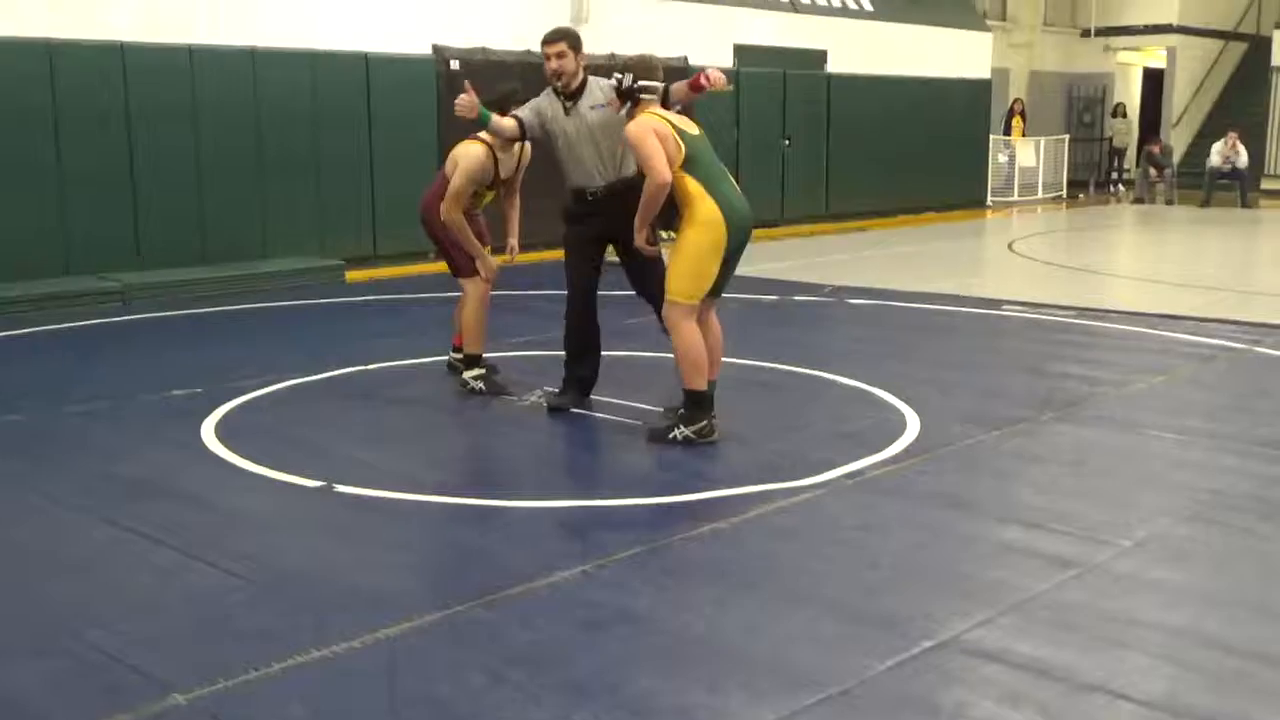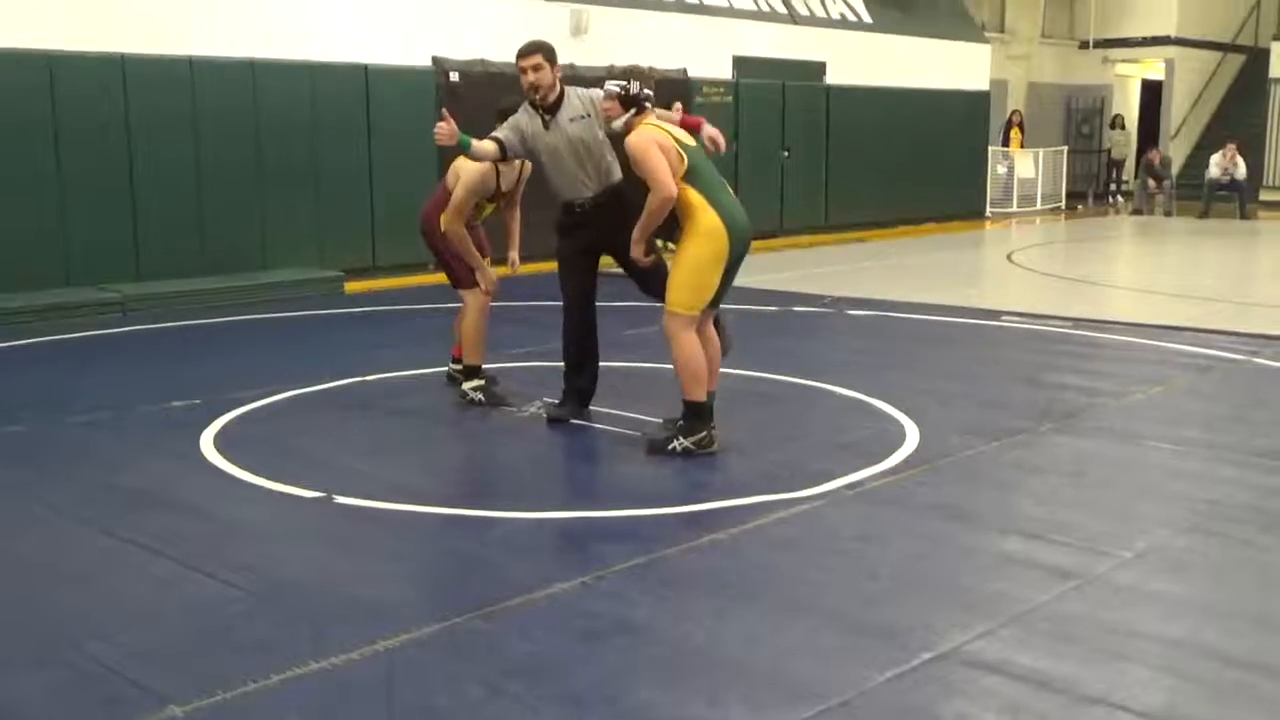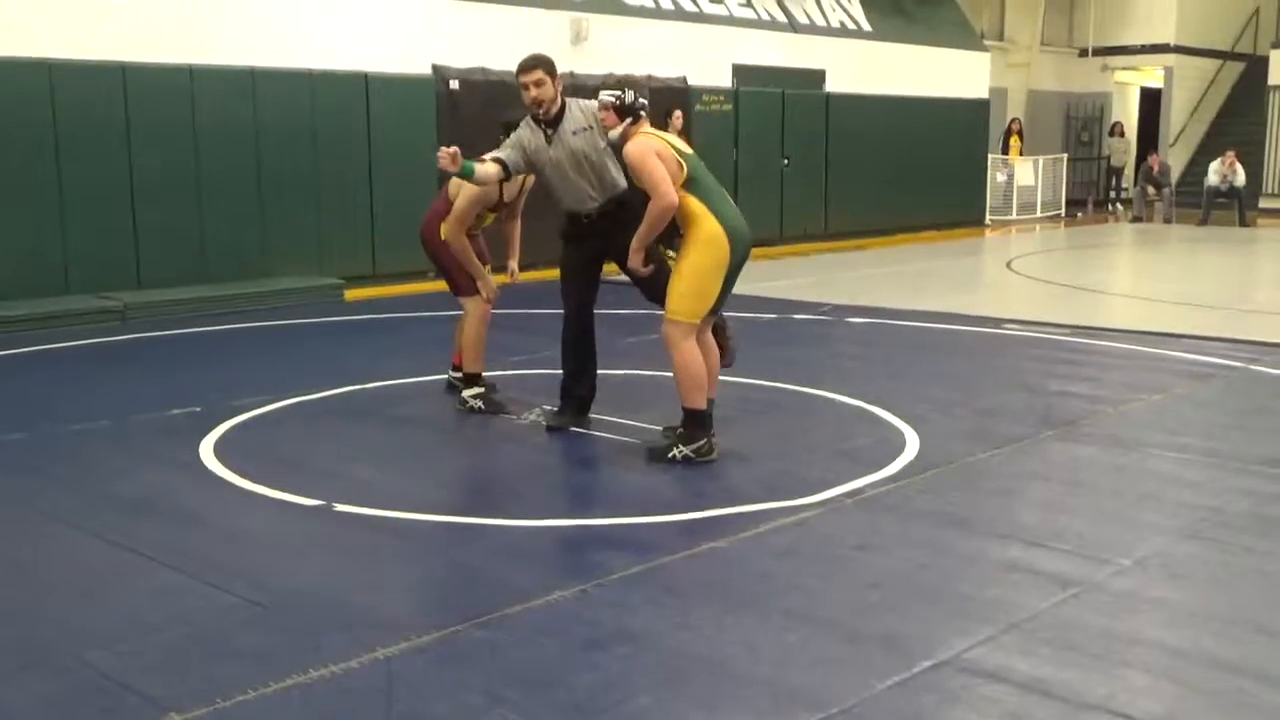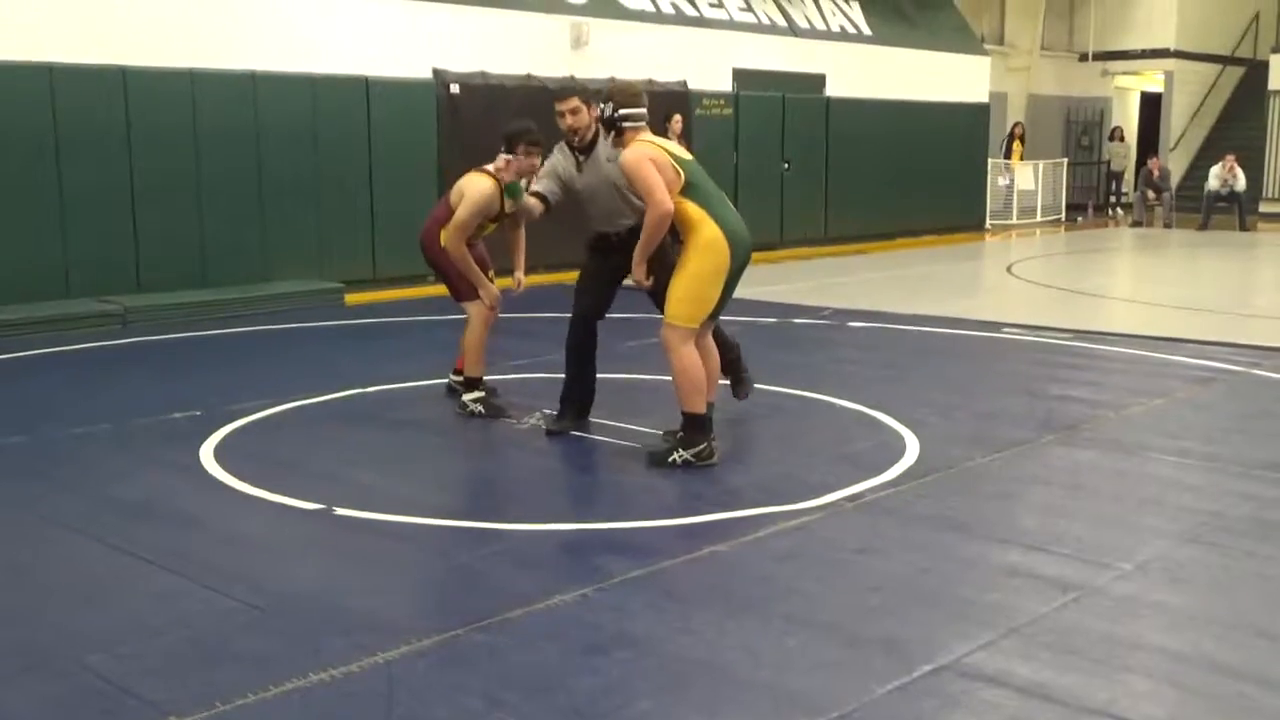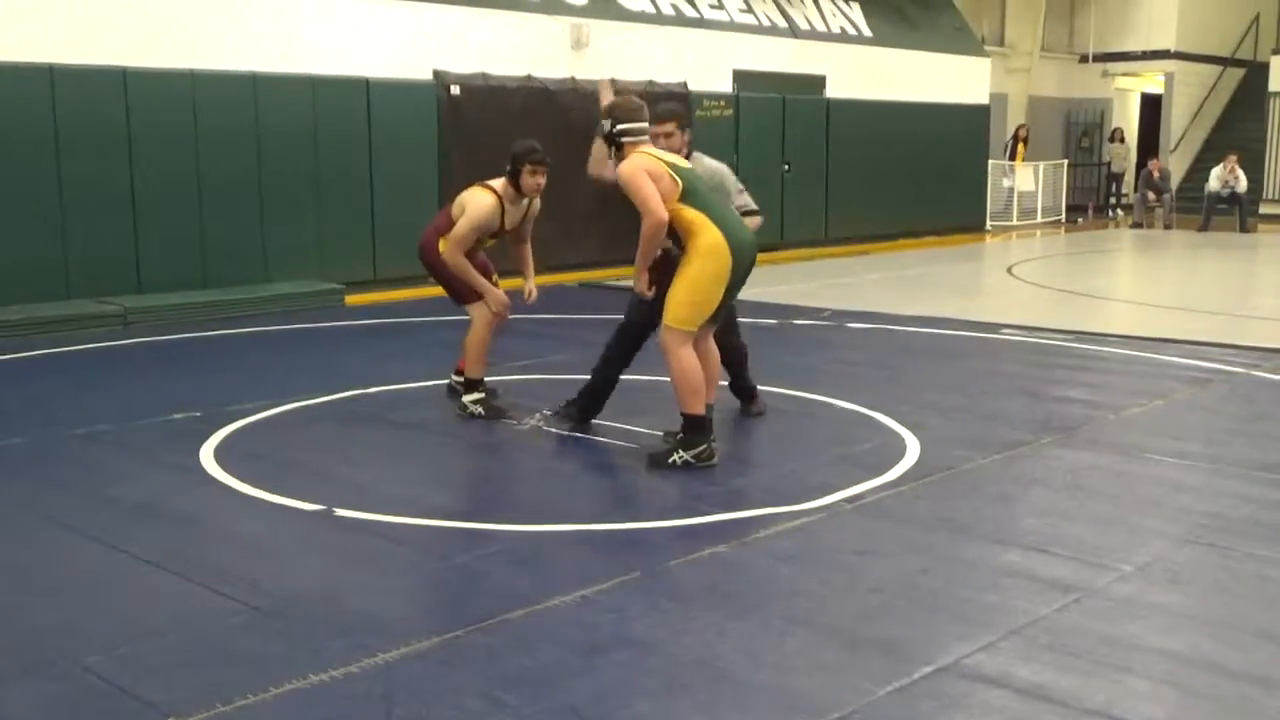
dt=0.3s
person 1, frame 1
left shoulder: (638, 126)
right shoulder: (680, 120)
left elbow: (661, 179)
left wrist: (640, 225)
left hip: (709, 219)
right hip: (736, 213)
left knee: (678, 313)
right knee: (702, 310)
left ankle: (698, 419)
right ankle: (703, 406)
person 1, frame 2
left shoulder: (639, 138)
right shoulder: (669, 129)
left elbow: (666, 192)
left wrist: (638, 237)
left hip: (710, 229)
right hip: (734, 224)
left knee: (678, 324)
right knee: (699, 321)
left ankle: (696, 430)
right ankle: (701, 417)
person 1, frame 3
left shoulder: (637, 147)
right shoulder: (664, 139)
left elbow: (667, 200)
left wrist: (638, 246)
left hip: (710, 237)
right hip: (733, 231)
left knee: (678, 332)
right knee: (698, 328)
left ankle: (697, 438)
right ankle: (700, 426)
person 1, frame 4
left shoulder: (633, 155)
right shoulder: (666, 145)
left elbow: (662, 208)
left wrist: (639, 258)
left hip: (711, 242)
right hip: (734, 237)
left knee: (676, 337)
right knee: (698, 333)
left ankle: (697, 442)
right ankle: (700, 428)
person 1, frame 5
left shoulder: (630, 167)
right shoulder: (667, 158)
left elbow: (657, 217)
left wrist: (641, 270)
left hip: (713, 247)
right hip: (738, 241)
left knee: (675, 339)
right knee: (699, 335)
left ankle: (697, 443)
right ankle: (700, 431)
person 2, frame 1
left shoulder: (613, 91)
right shoulder: (543, 107)
left elbow: (668, 96)
right elbow: (509, 127)
left wrist: (699, 81)
right wrist: (481, 115)
left hip: (625, 200)
right hip: (582, 208)
left knee: (652, 284)
right knee: (579, 298)
right ankle: (577, 385)
person 2, frame 2
left shoulder: (591, 101)
right shoulder: (522, 124)
right elbow: (490, 149)
left wrist: (698, 126)
right wrist: (459, 142)
left hip: (615, 209)
right hip: (574, 220)
left knee: (655, 282)
right knee: (576, 309)
right ankle: (576, 396)
person 2, frame 3
left shoulder: (593, 113)
right shoulder: (524, 138)
right elbow: (493, 170)
right wrist: (462, 168)
left hip: (621, 216)
right hip: (579, 229)
left knee: (661, 289)
right knee: (576, 316)
left ankle: (713, 330)
right ankle: (574, 405)
person 2, frame 4
right shoulder: (558, 162)
right elbow: (537, 208)
right hip: (604, 245)
right knee: (581, 321)
left ankle: (733, 364)
right ankle: (574, 410)
person 2, frame 5
left shoulder: (714, 172)
left elbow: (752, 217)
right elbow: (597, 171)
right hip: (666, 263)
left knee: (724, 335)
right knee: (630, 332)
left ankle: (747, 394)
right ankle: (586, 405)
person 3, frame 1
left shoulder: (523, 150)
right shoulder: (476, 155)
left elbow: (511, 194)
right elbow: (451, 211)
left wrist: (512, 236)
right wrist: (480, 256)
left hip: (469, 210)
right hip: (441, 212)
left knee: (477, 285)
right knee: (479, 286)
left ankle: (458, 355)
right ankle: (472, 372)
person 3, frame 2
left shoulder: (524, 165)
right shoulder: (480, 167)
left elbow: (512, 206)
right elbow: (453, 223)
left wrist: (513, 248)
right wrist: (481, 268)
left hip: (468, 222)
right hip: (442, 223)
left knee: (477, 297)
right knee: (479, 298)
left ankle: (458, 366)
right ankle: (471, 383)
person 3, frame 3
left shoulder: (526, 176)
left elbow: (512, 217)
right elbow: (454, 232)
left wrist: (513, 258)
right wrist: (482, 276)
left hip: (468, 231)
right hip: (441, 232)
left knee: (480, 305)
right knee: (479, 306)
left ankle: (458, 374)
right ankle: (471, 391)
person 3, frame 4
left shoulder: (527, 185)
right shoulder: (484, 188)
left elbow: (516, 226)
right elbow: (454, 242)
left wrist: (519, 268)
right wrist: (483, 284)
left hip: (467, 238)
right hip: (441, 239)
left knee: (489, 310)
right knee: (481, 310)
left ankle: (460, 377)
right ankle: (471, 395)
person 3, frame 5
left shoulder: (531, 203)
right shoulder: (486, 204)
left elbow: (522, 241)
right elbow: (452, 254)
left wrist: (529, 279)
right wrist: (488, 290)
left hip: (468, 248)
right hip: (440, 248)
left knee: (497, 312)
right knee: (485, 313)
left ankle: (460, 379)
right ankle: (471, 397)
